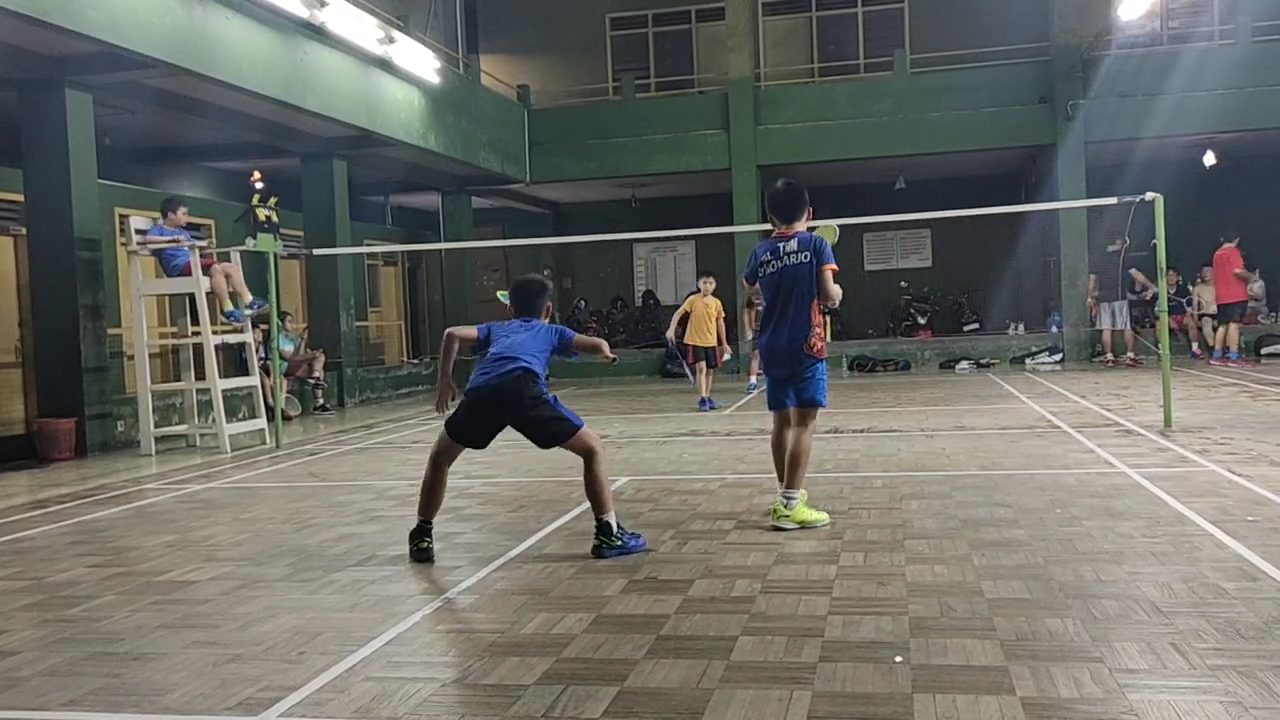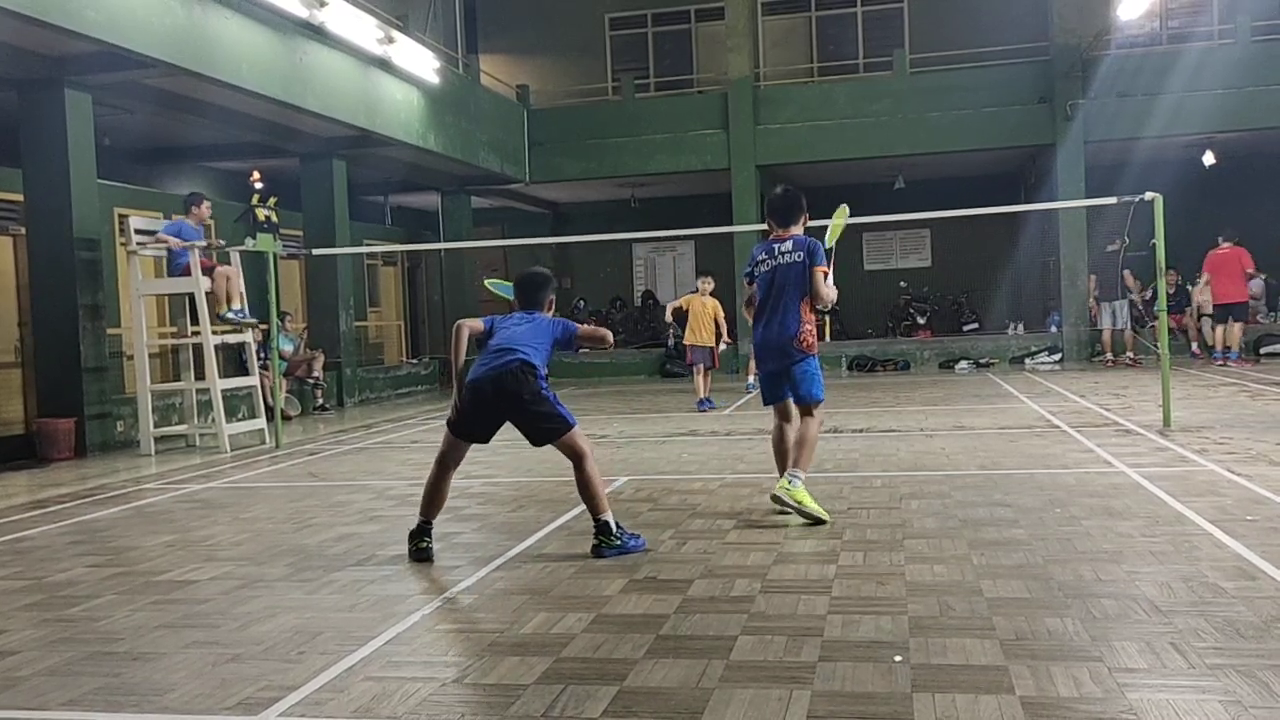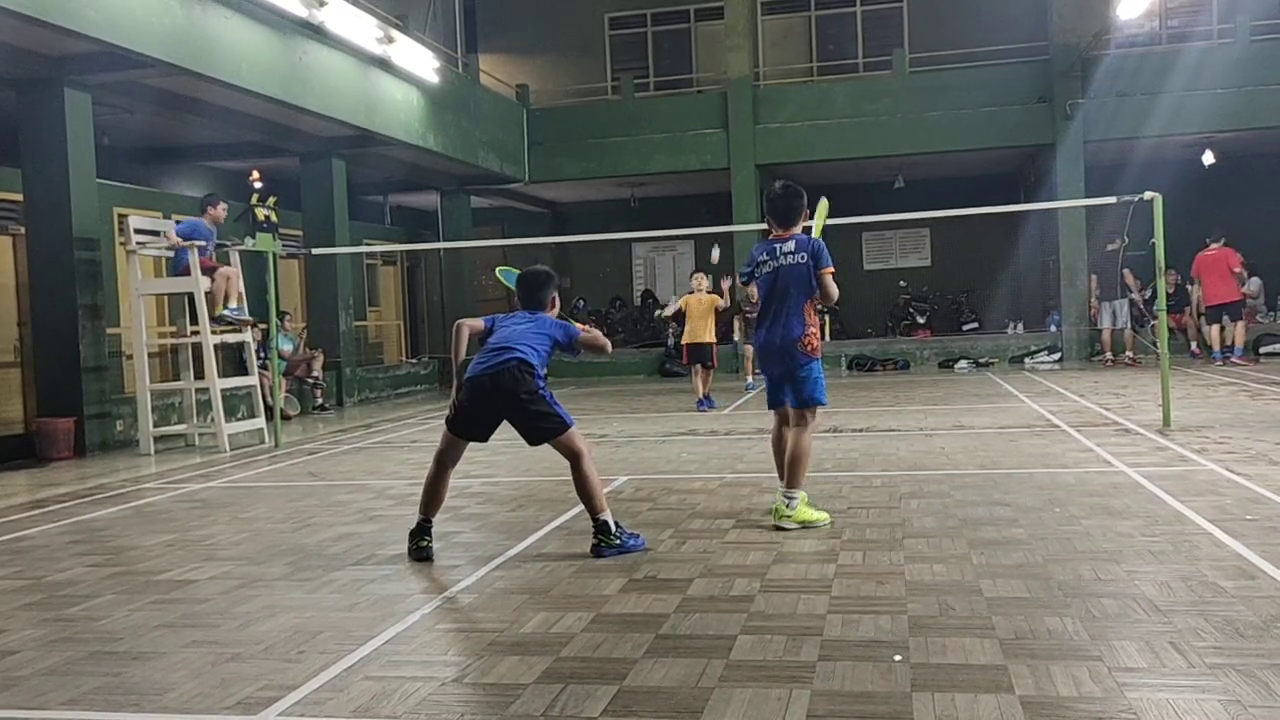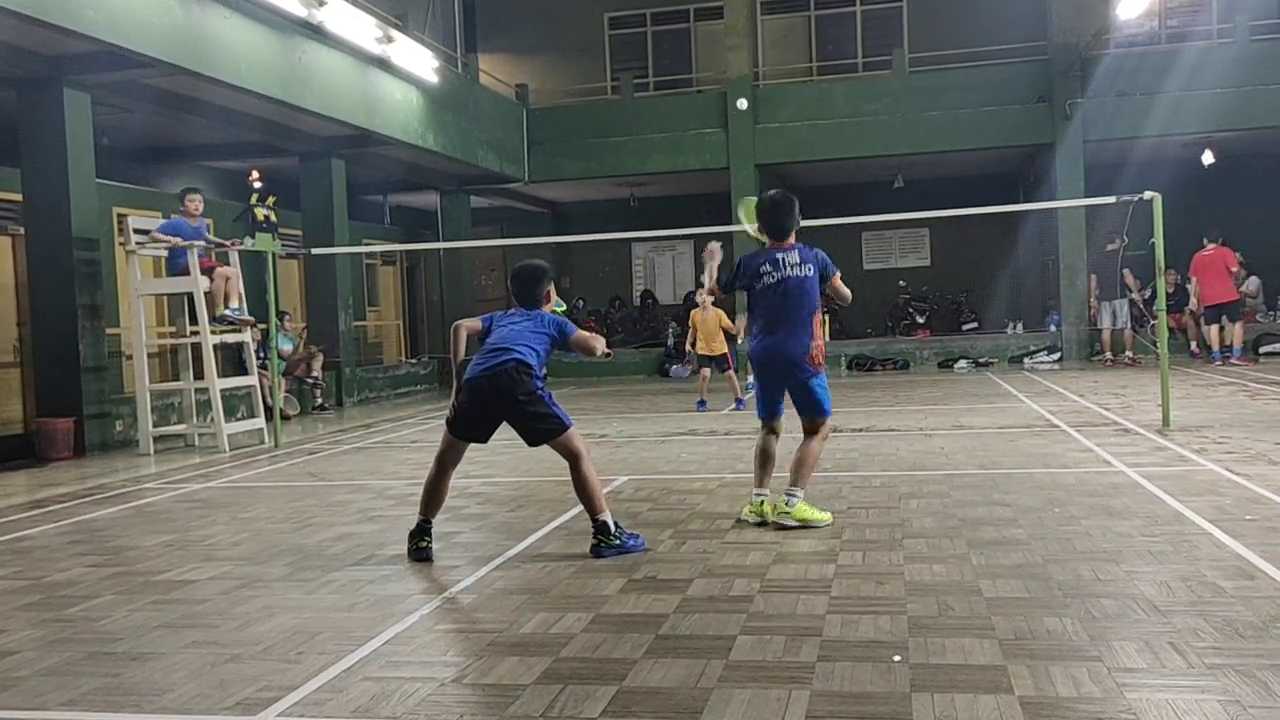
dt=0.5s
person 1, frame 1
left shoulder: (762, 250)
right shoulder: (816, 244)
left elbow: (750, 287)
right elbow: (827, 295)
right wrist: (838, 293)
left hip: (771, 347)
right hip: (805, 345)
left knee: (782, 420)
right knee: (804, 422)
left ankle: (786, 491)
right ankle: (789, 505)
person 1, frame 2
left shoulder: (759, 252)
right shoulder: (810, 247)
left elbow: (751, 298)
right elbow: (819, 297)
right wrist: (832, 294)
left hip: (764, 344)
right hip: (796, 341)
left knee: (783, 415)
right knee: (811, 412)
left ankle: (786, 485)
right ankle: (793, 483)
person 1, frame 3
left shoulder: (759, 252)
right shoulder: (813, 247)
right elbow: (830, 296)
right wrist: (830, 289)
left hip: (767, 346)
right hip: (800, 344)
left knee: (783, 419)
right knee: (803, 421)
left ankle: (787, 493)
right ankle: (790, 505)
person 1, frame 4
left shoulder: (751, 262)
right shoulder: (817, 258)
left elbow: (714, 288)
right elbow: (843, 296)
left wrist: (712, 261)
right wrist: (837, 289)
left hip: (765, 359)
right hip: (803, 357)
left knee: (770, 428)
right knee: (816, 429)
left ankle: (760, 500)
right ankle: (791, 502)
person 2, frame 1
left shoulder: (495, 328)
right shoulder: (552, 331)
left elbow: (453, 334)
right elbow: (599, 346)
left wrist: (444, 380)
right wrist: (605, 352)
left hip: (480, 393)
right hip: (524, 390)
left knee: (439, 459)
right knee: (593, 449)
left ankle: (421, 537)
right ankle: (608, 534)
person 2, frame 2
left shoulder: (500, 321)
right shoulder: (555, 325)
left elbow: (462, 326)
right elbow: (605, 337)
left wrist: (458, 382)
right wrist: (590, 332)
left hip: (480, 385)
right hip: (521, 381)
left knee: (446, 461)
right knee: (581, 452)
left ankle: (421, 537)
right ankle: (607, 533)
person 2, frame 3
left shoulder: (501, 320)
right shoulder: (557, 326)
left elbow: (463, 325)
right elbow: (604, 346)
left wrist: (458, 378)
right wrist: (593, 334)
left hip: (477, 382)
right hip: (518, 380)
left knee: (444, 459)
right knee: (578, 452)
left ankle: (421, 535)
right ankle: (606, 533)
person 2, frame 4
left shoulder: (500, 318)
right shoulder: (553, 321)
left elbow: (460, 327)
right elbow: (590, 348)
left wrist: (458, 379)
right wrist: (598, 341)
left hip: (477, 383)
right hip: (516, 381)
left knee: (445, 459)
right knee: (577, 453)
left ankle: (421, 536)
right ankle: (606, 533)
